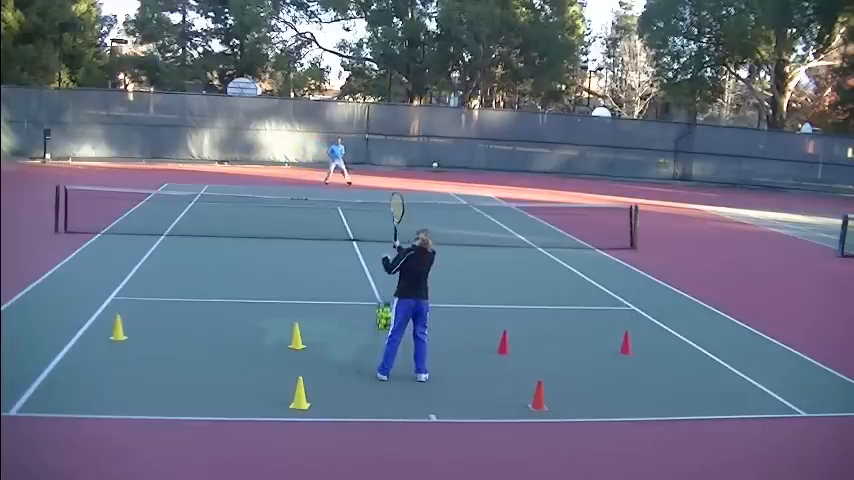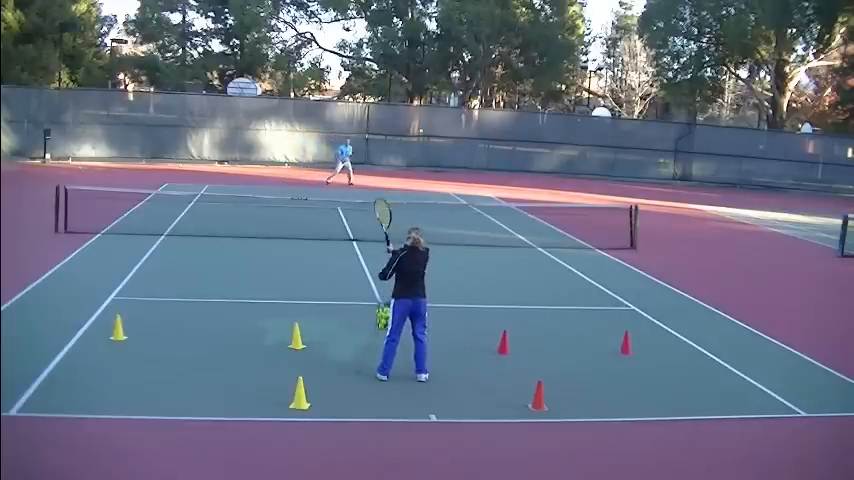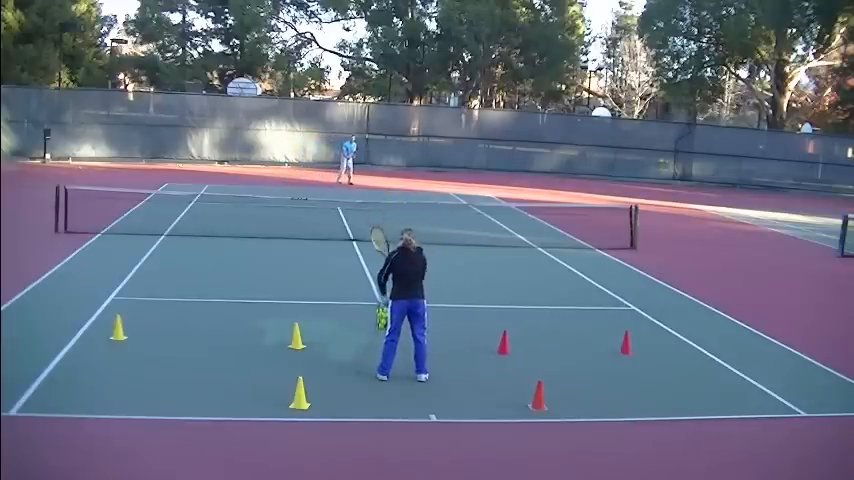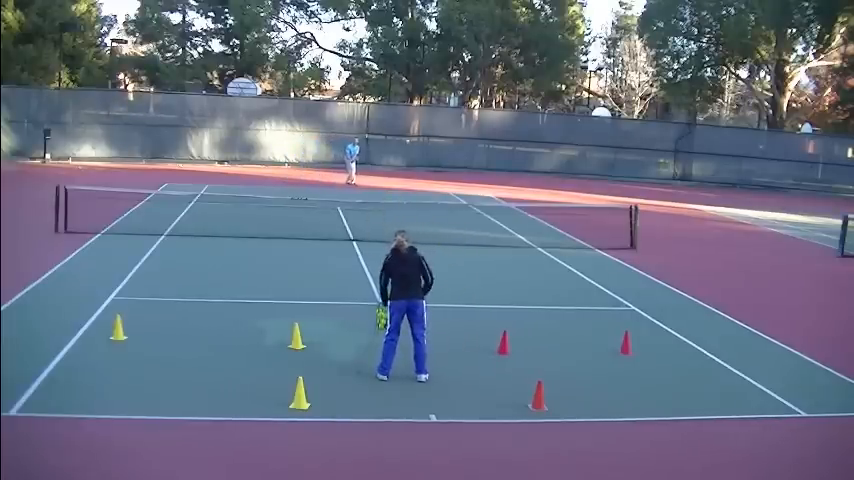
dt=0.2s
person 1, frame 1
left shoulder: (408, 253)
right shoulder: (430, 256)
left elbow: (391, 270)
left wrist: (385, 259)
right wrist: (399, 248)
left hip: (403, 299)
right hip: (422, 300)
left knee: (394, 335)
right knee: (421, 336)
left ankle: (383, 372)
right ankle: (421, 372)
person 1, frame 2
left shoulder: (401, 254)
right shoulder: (424, 254)
left elbow: (386, 274)
left wrist: (381, 274)
left hip: (401, 299)
right hip: (420, 299)
left knee: (393, 335)
right knee: (420, 336)
left ankle: (383, 372)
right ankle: (421, 372)
person 1, frame 3
left shoulder: (394, 256)
right shoulder: (421, 256)
left elbow: (382, 277)
left wrist: (383, 293)
left hip: (398, 300)
right hip: (418, 300)
left knee: (392, 336)
right knee: (420, 336)
left ankle: (383, 372)
right ankle: (421, 373)
person 1, frame 4
left shoulder: (390, 258)
right shoulder: (418, 257)
left elbow: (383, 283)
right elbow: (430, 280)
left wrist: (385, 301)
right wrist: (421, 293)
left hip: (396, 300)
right hip: (416, 300)
left knee: (391, 336)
right knee: (419, 336)
left ankle: (383, 372)
right ankle: (421, 373)
